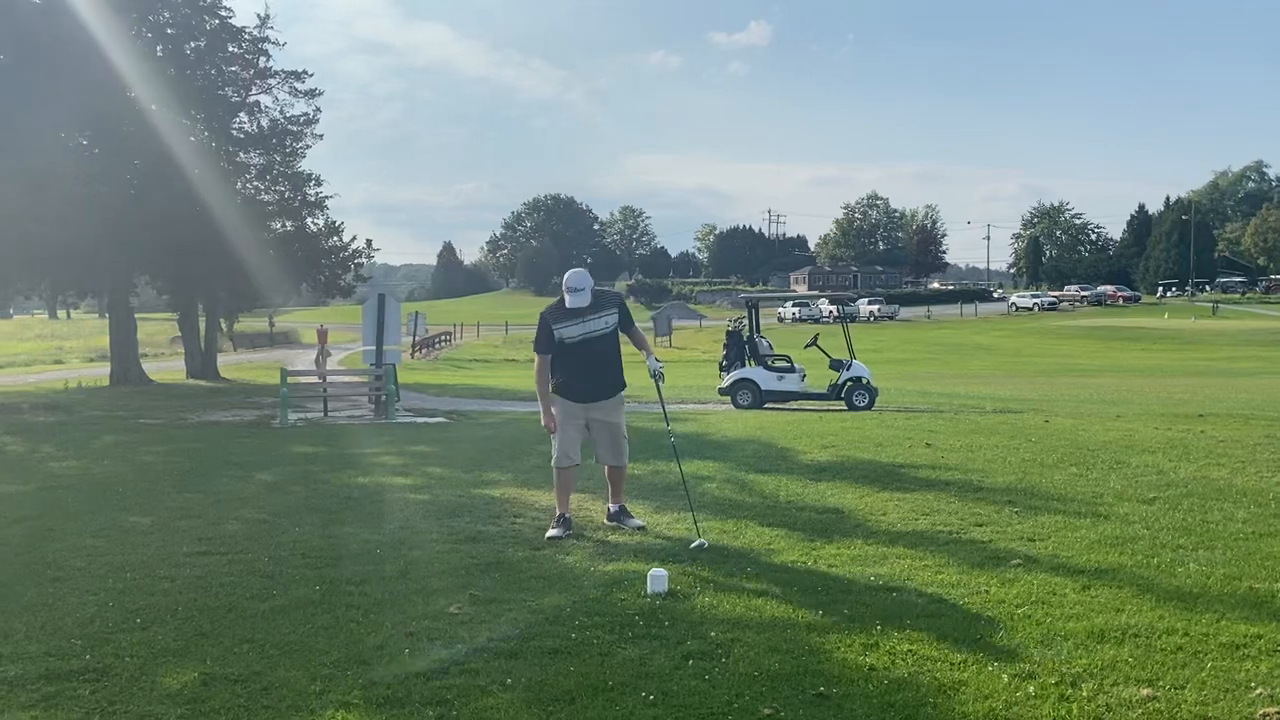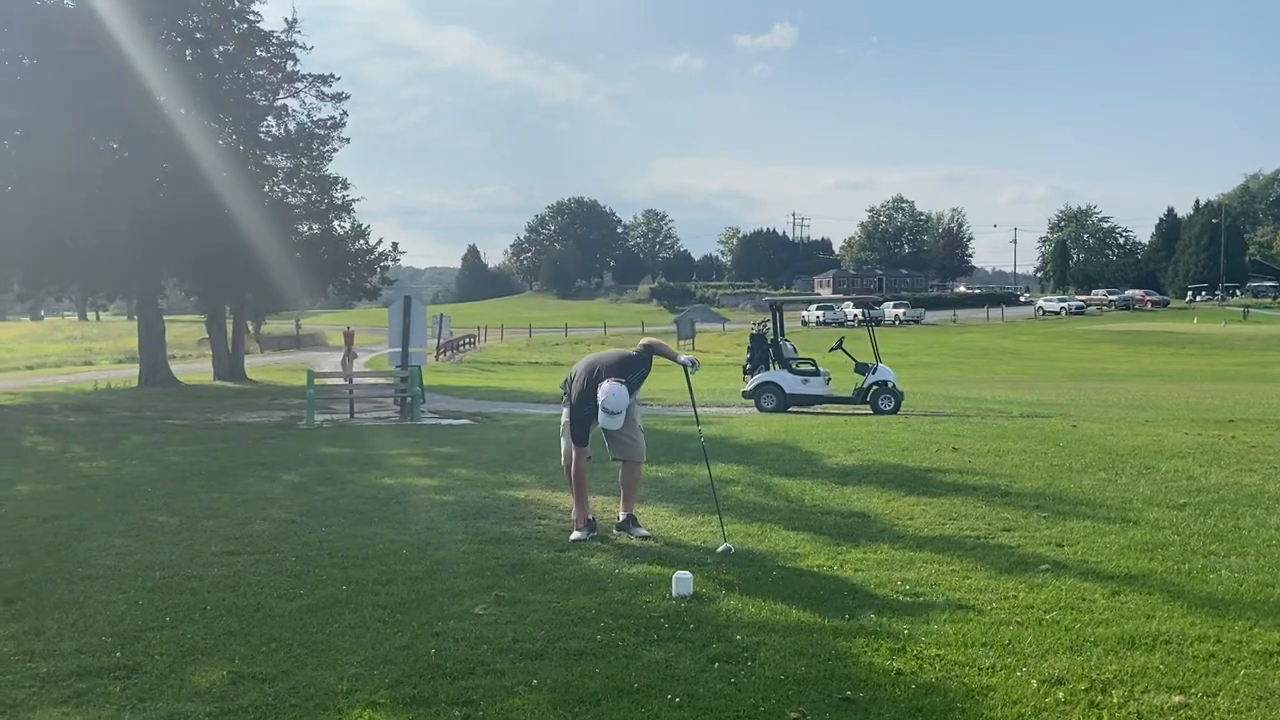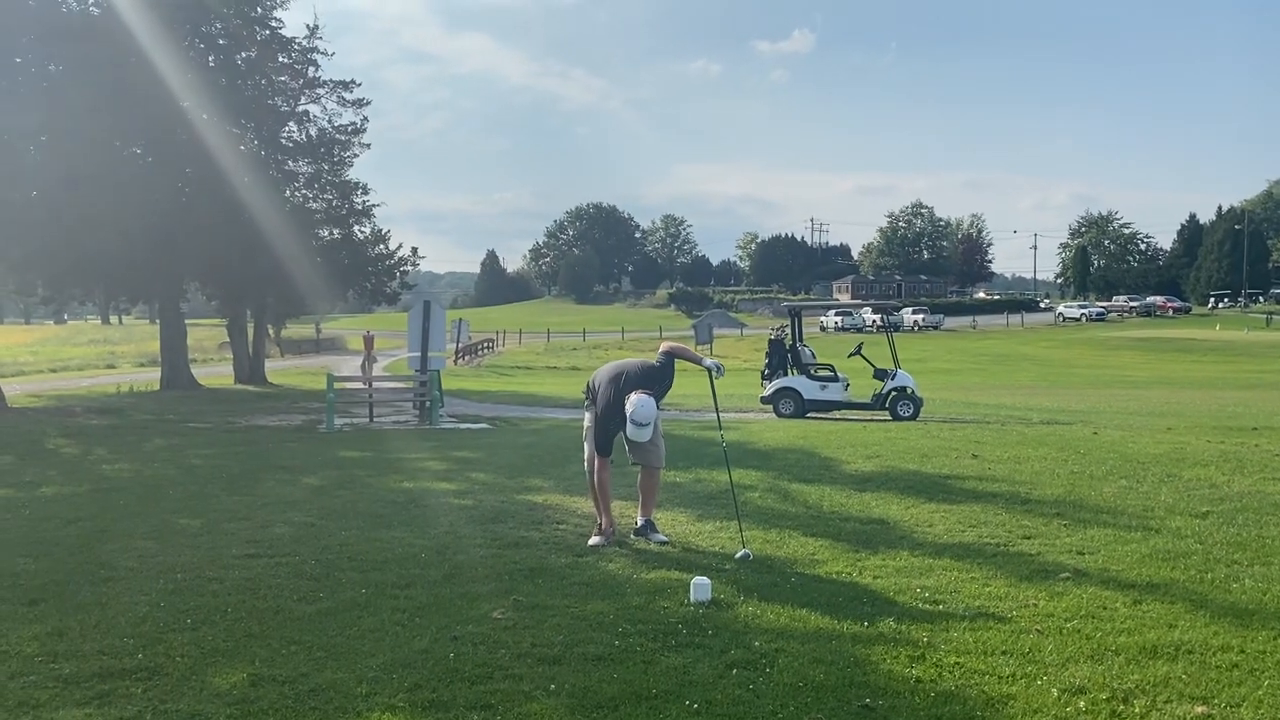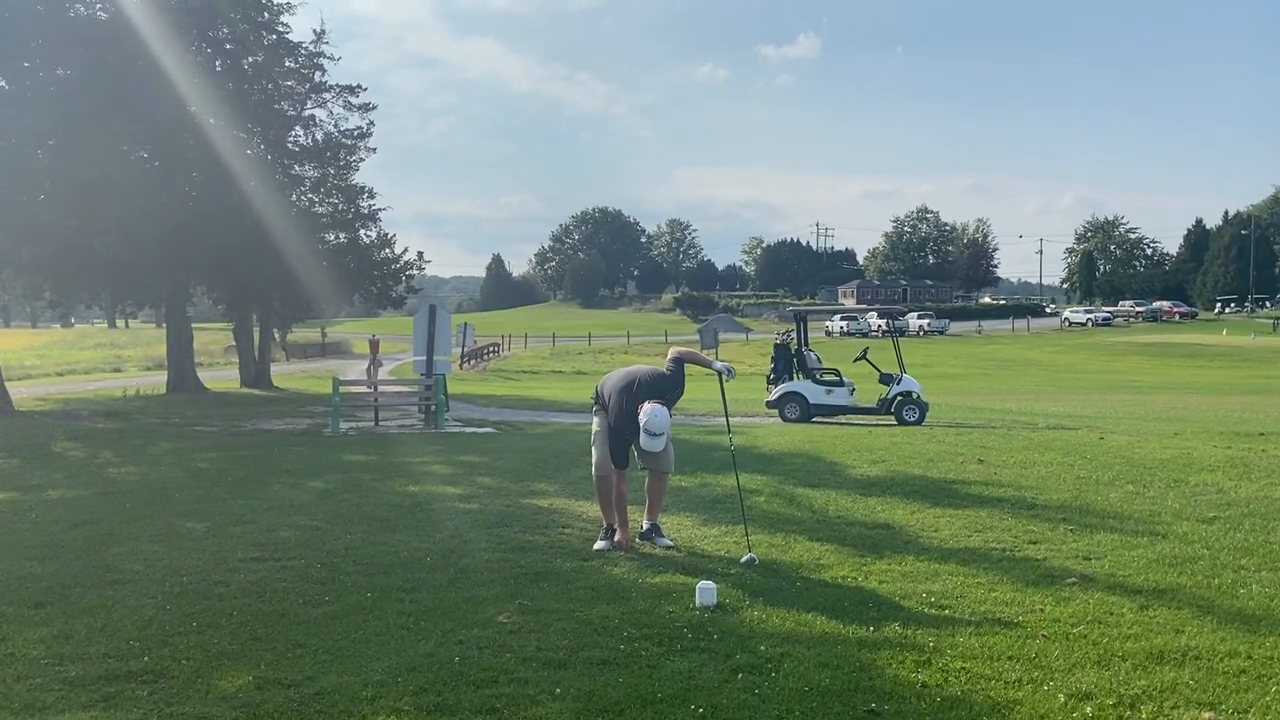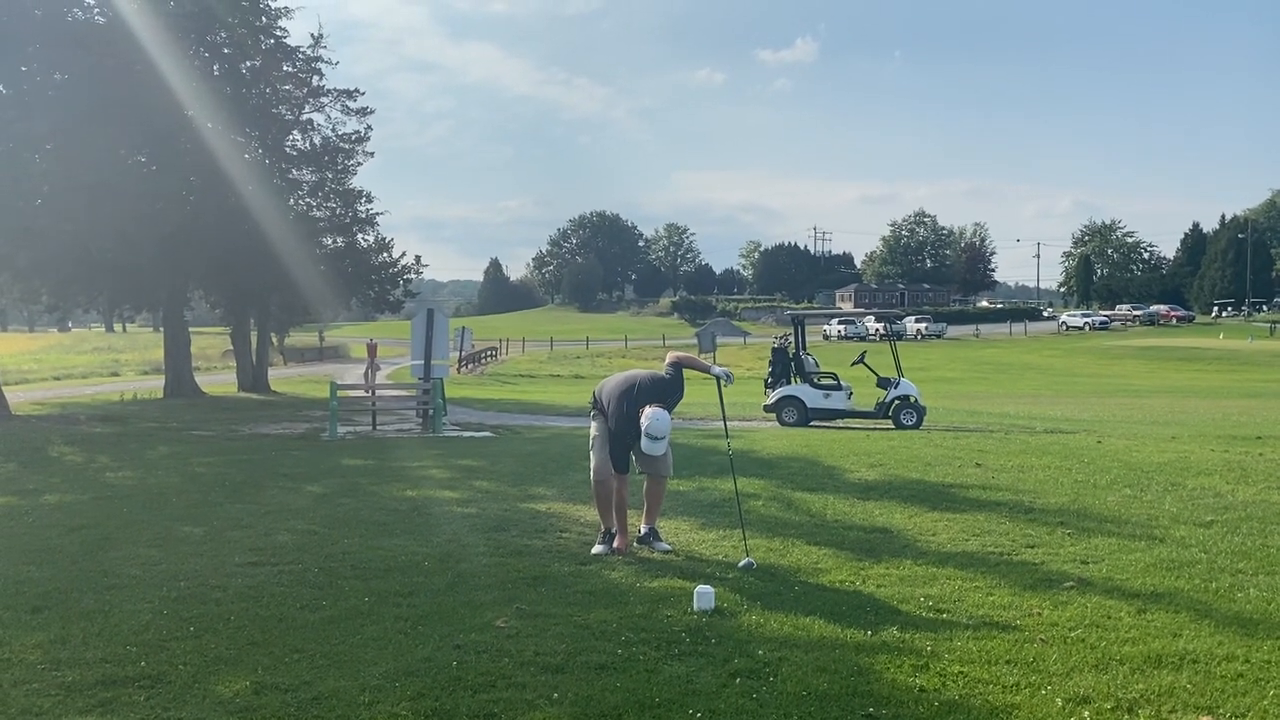
dt=0.7s
person 1, frame 1
left shoulder: (613, 301)
right shoulder: (551, 316)
left elbow: (632, 330)
right elbow: (542, 364)
left wrist: (650, 356)
right wrist: (545, 409)
left hip: (608, 396)
right hip: (567, 398)
left knee: (616, 456)
right knee: (564, 458)
left ankle: (617, 509)
right ankle: (562, 517)
person 1, frame 2
left shoulder: (635, 366)
right shoulder: (581, 404)
left elbow: (647, 342)
right elbow: (579, 457)
left wrist: (678, 357)
right wrist: (578, 507)
left hip: (622, 398)
right hip: (578, 395)
left knee: (635, 454)
right knee: (570, 456)
left ankle: (626, 517)
right ankle: (586, 519)
person 1, frame 3
left shoulder: (660, 377)
right shoulder: (608, 414)
left elbow: (667, 346)
right elbow: (602, 466)
left wrist: (703, 360)
right wrist: (607, 515)
left hip: (643, 405)
right hip: (599, 400)
left knee: (654, 459)
right knee: (593, 462)
left ankle: (644, 522)
right ankle: (602, 523)
person 1, frame 4
left shoulder: (671, 385)
right shoulder: (622, 425)
left elbow: (676, 351)
right elbow: (620, 479)
left wrist: (713, 364)
right wrist: (623, 528)
left hip: (646, 397)
right hip: (607, 406)
left knee: (662, 464)
right knee: (603, 467)
left ankle: (650, 526)
right ankle: (610, 527)
person 1, frame 5
left shoulder: (670, 390)
right shoulder: (622, 429)
left elbow: (672, 356)
right elbow: (621, 484)
left wrist: (711, 368)
right wrist: (622, 534)
left hip: (641, 401)
right hip: (605, 410)
left knee: (661, 469)
right knee: (601, 472)
left ankle: (647, 530)
right ankle: (608, 531)
